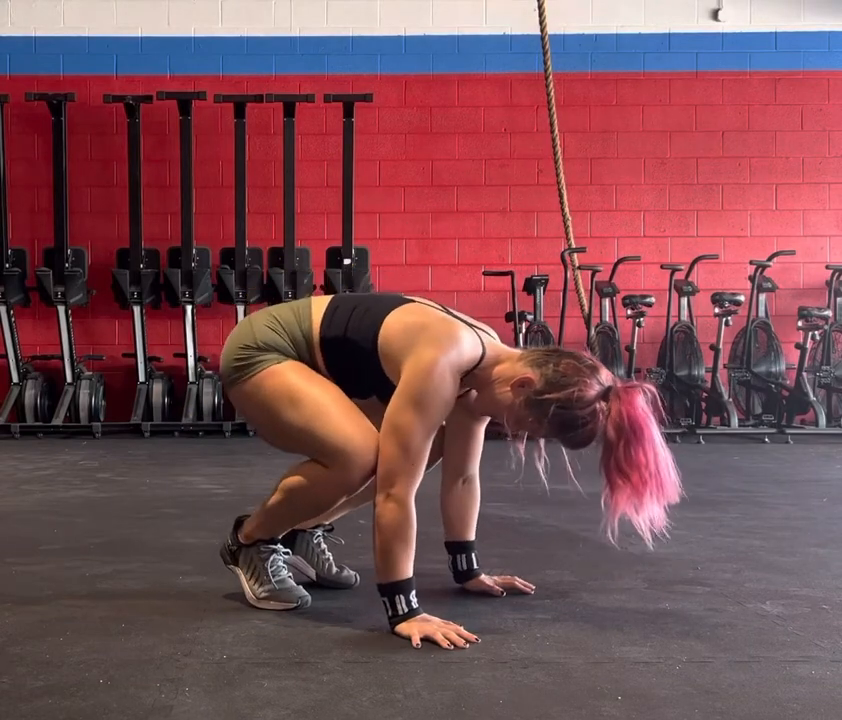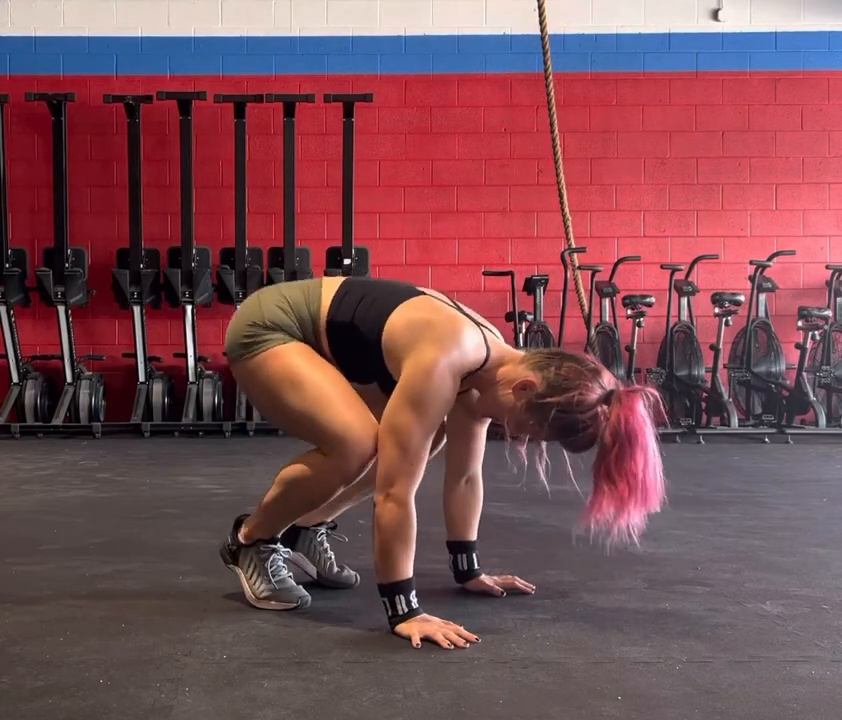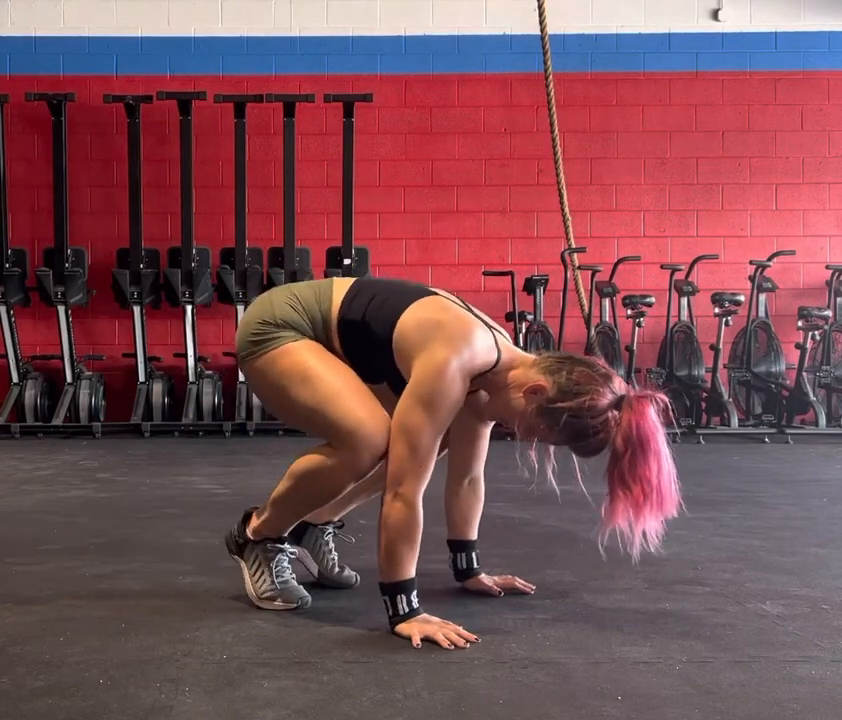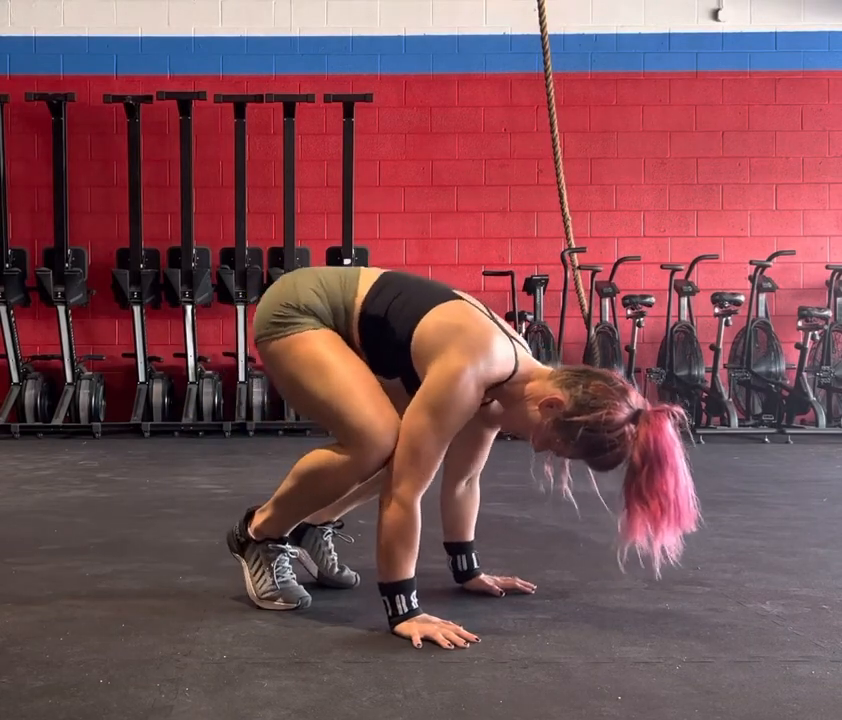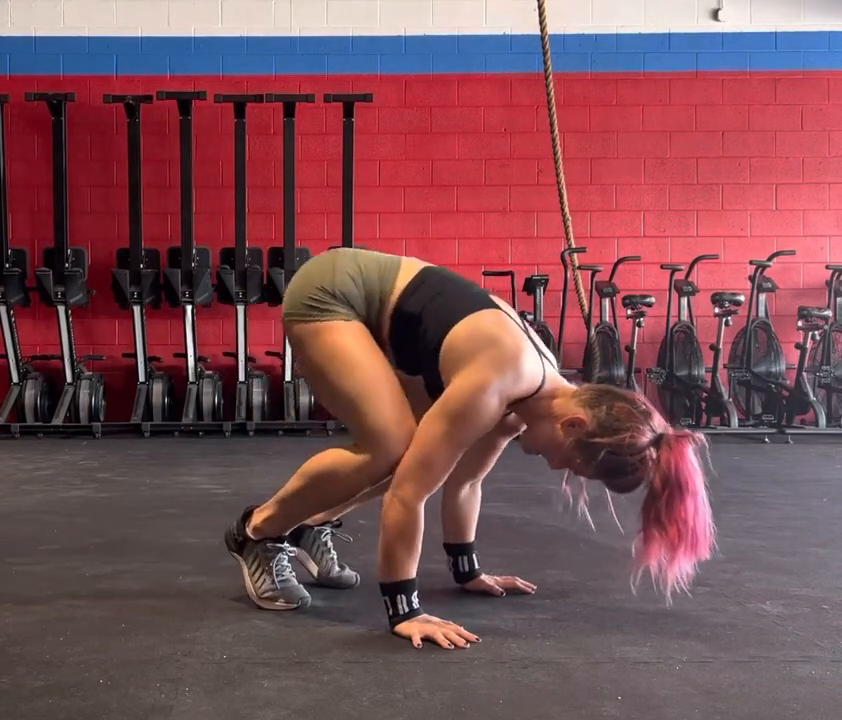
dt=0.3s
person 1, frame 1
left shoulder: (488, 364)
right shoulder: (442, 363)
left elbow: (462, 476)
right elbow: (395, 491)
left wrist: (468, 570)
right wrist: (404, 610)
left hip: (316, 353)
right hip: (262, 348)
left knee: (425, 445)
right knee: (361, 456)
left ankle: (303, 532)
right ankle: (251, 541)
person 1, frame 2
left shoulder: (487, 364)
right shoulder: (443, 362)
left elbow: (465, 474)
right elbow: (395, 490)
left wrist: (468, 570)
right wrist: (404, 610)
left hip: (321, 337)
right hip: (269, 326)
left knee: (422, 437)
right knee: (357, 444)
left ankle: (304, 529)
right ankle: (251, 540)
person 1, frame 3
left shoulder: (496, 367)
right shoulder: (453, 363)
left elbow: (466, 475)
right elbow: (404, 490)
left wrist: (468, 569)
right wrist: (404, 610)
left hip: (328, 332)
right hip: (278, 324)
left knee: (427, 439)
right knee: (369, 439)
left ankle: (312, 527)
right ankle: (257, 536)
person 1, frame 4
left shoulder: (511, 379)
right shoulder: (471, 370)
left elbow: (461, 476)
right elbow: (404, 489)
left wrist: (467, 570)
right wrist: (404, 610)
left hip: (350, 322)
right hip: (299, 309)
left knee: (424, 443)
right knee: (377, 443)
left ankle: (311, 527)
right ankle: (258, 535)
person 1, frame 5
left shoulder: (536, 390)
right shoulder: (495, 382)
left elbow: (462, 476)
right elbow: (408, 490)
left wrist: (468, 569)
right wrist: (404, 610)
left hip: (370, 302)
right hip: (330, 291)
left knee: (424, 446)
right knee: (390, 448)
left ankle: (312, 525)
right ankle: (259, 531)
